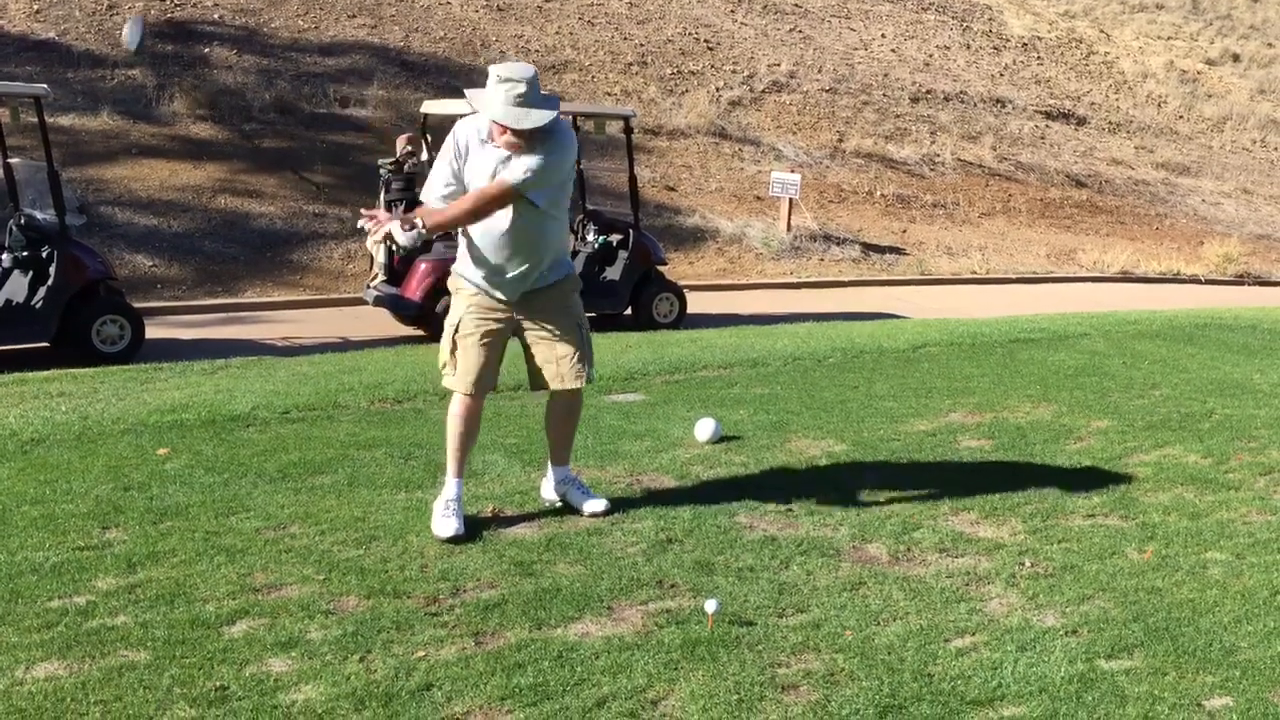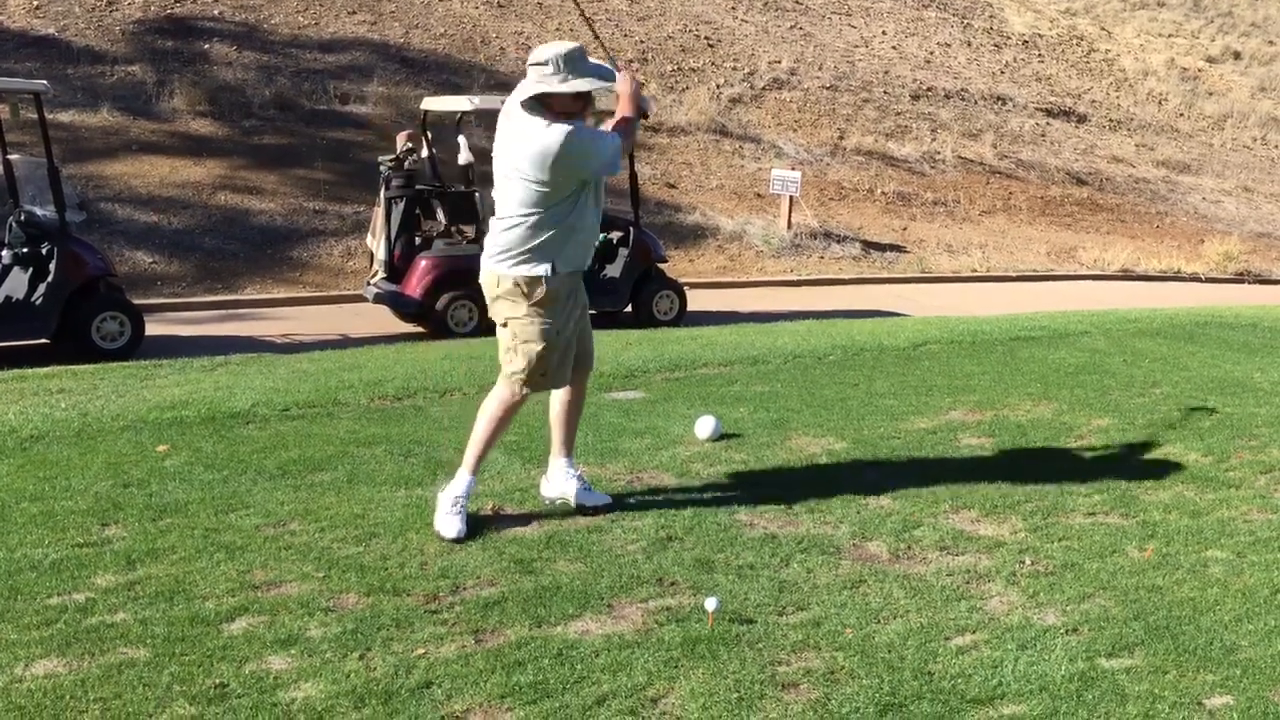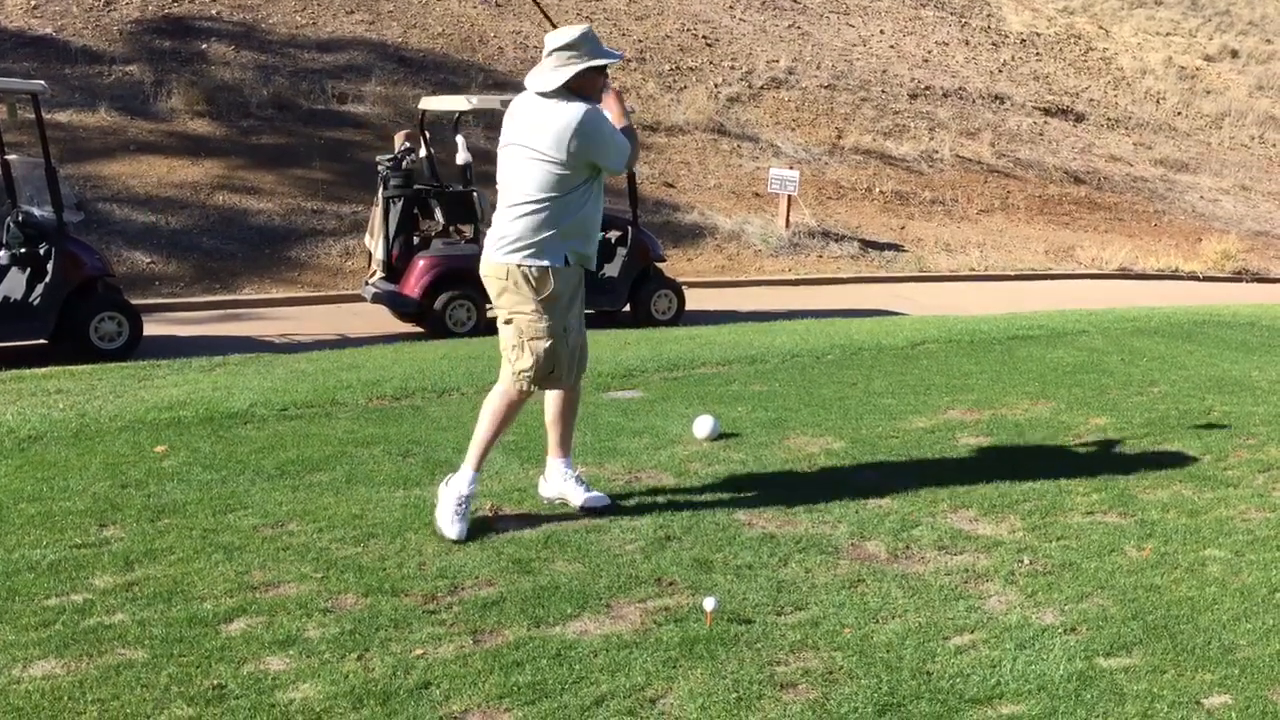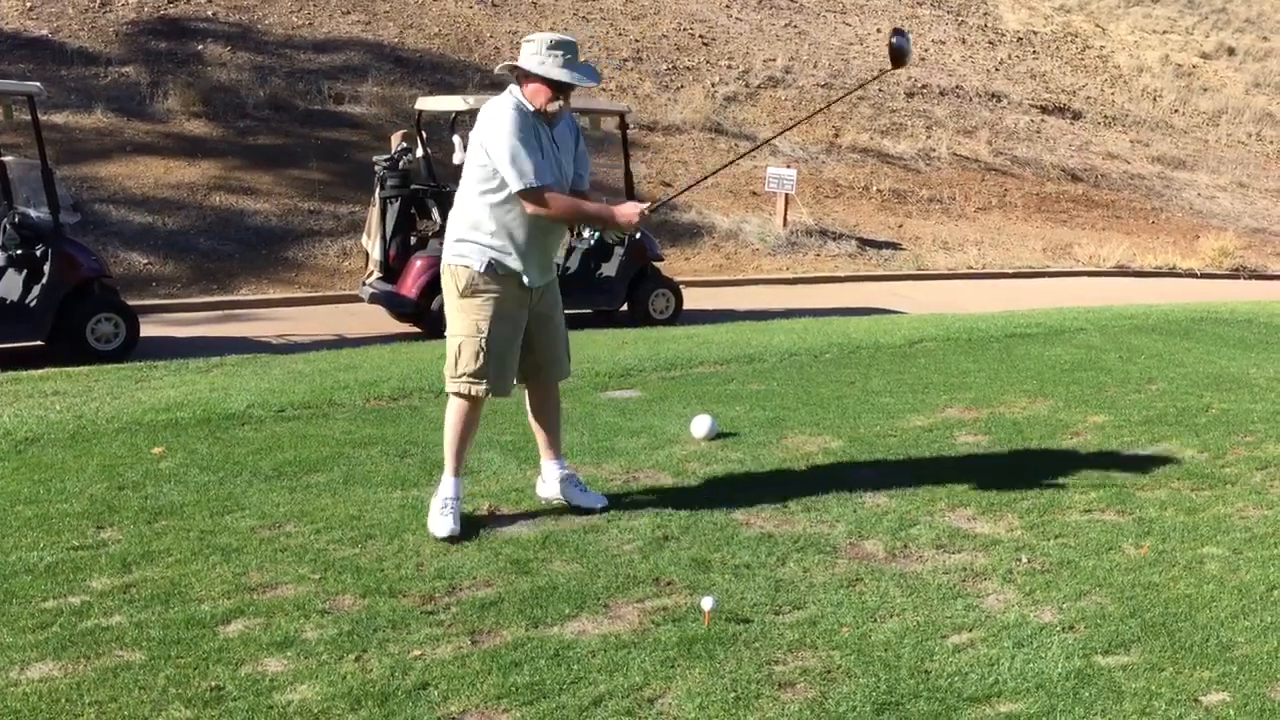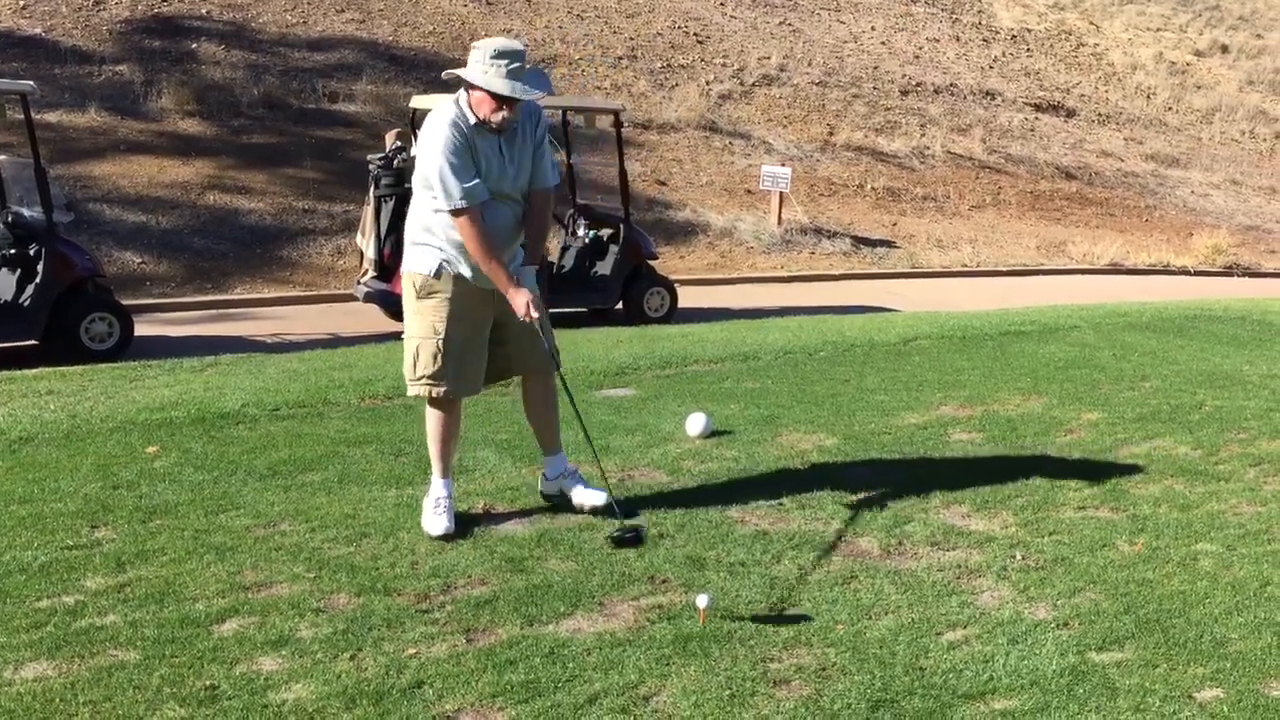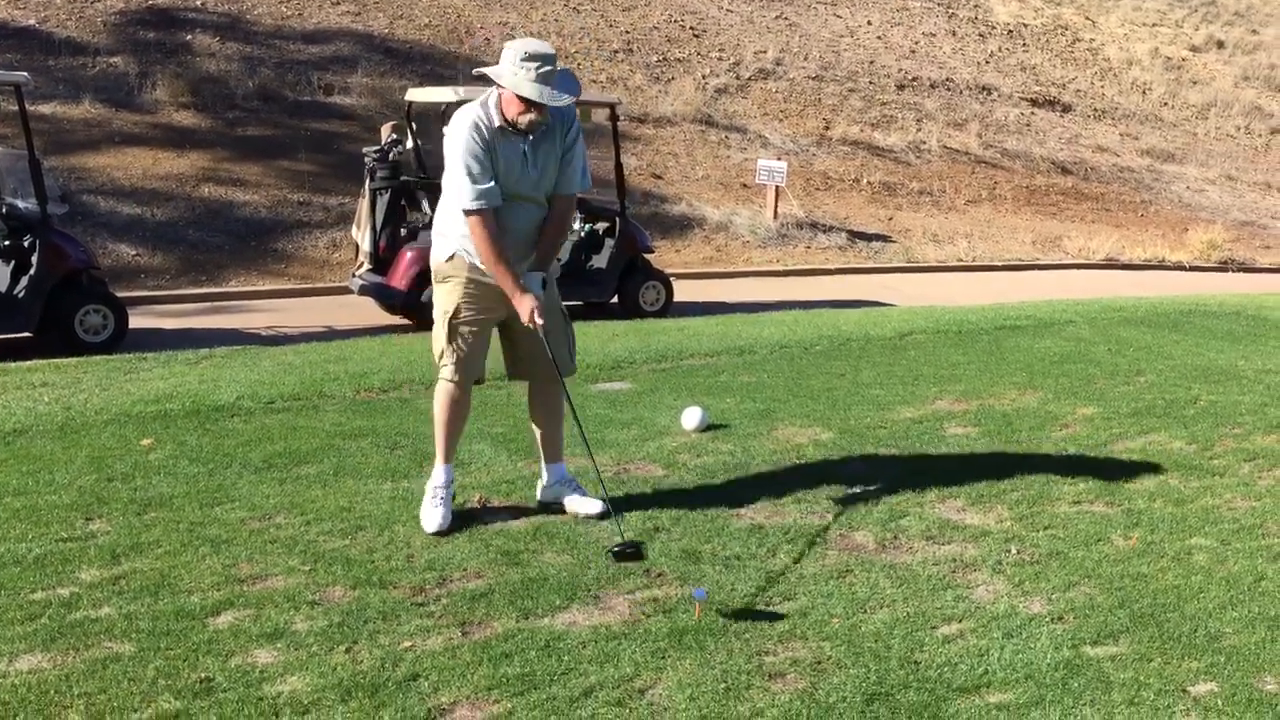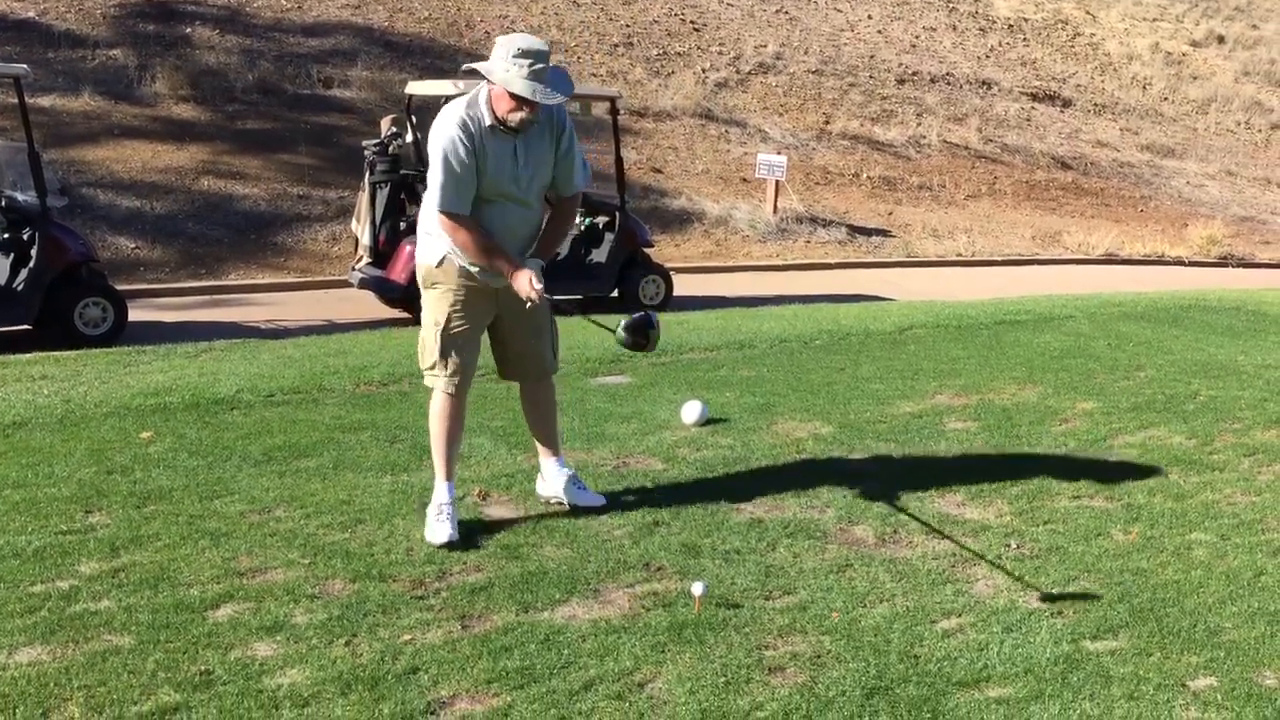
dt=0.4s
person 1, frame 1
left shoulder: (557, 141)
right shoulder: (465, 133)
left elbow: (493, 197)
right elbow: (438, 202)
left wrist: (417, 224)
right wrist: (410, 221)
left hip: (547, 283)
right hip: (479, 284)
left knee: (570, 383)
right knee: (469, 389)
left ankle: (560, 478)
right ankle: (451, 494)
person 1, frame 2
left shoulder: (522, 108)
right shoulder: (563, 142)
right elbow: (616, 141)
right wrist: (629, 104)
left hip: (556, 270)
right hip: (528, 277)
left knee: (575, 369)
right knee: (518, 384)
left ankle: (560, 474)
right ankle: (459, 488)
person 1, frame 3
left shoulder: (525, 104)
right shoulder: (582, 119)
right elbow: (625, 157)
left wrist: (603, 104)
right wrist: (617, 109)
left hip: (544, 262)
right hip: (534, 266)
left knee: (567, 371)
right knee: (522, 379)
left ankle: (558, 472)
right ankle: (462, 482)
person 1, frame 4
left shoulder: (562, 121)
right shoulder: (505, 118)
left elbow: (575, 191)
right elbow: (537, 200)
left wrist: (609, 214)
right wrist: (610, 214)
left hip: (536, 270)
right hip: (482, 268)
left knee: (545, 374)
right knee: (473, 382)
left ankle: (554, 474)
right ankle: (448, 490)
person 1, frame 5
left shoulder: (529, 117)
right shoulder: (445, 129)
left elbow: (540, 195)
right elbow: (466, 221)
left wrist: (529, 267)
right wrist: (512, 288)
left hip: (509, 267)
right hip: (445, 270)
left knee: (538, 365)
right knee: (445, 387)
left ankle: (555, 470)
right ankle: (440, 491)
person 1, frame 6
left shoulder: (564, 121)
right shoulder: (469, 127)
left elbow: (563, 205)
right elbow: (480, 221)
left wrist: (536, 276)
right wrist: (515, 293)
left hip: (533, 267)
right hip: (467, 262)
left knee: (549, 371)
right knee: (457, 372)
left ankle: (555, 479)
right ankle: (441, 480)
person 1, frame 7
left shoulder: (554, 120)
right shoulder: (457, 125)
left elbow: (567, 196)
right elbow: (451, 221)
left wrist: (537, 260)
right wrist: (511, 268)
left hip: (522, 266)
right hip: (456, 265)
left knee: (537, 370)
right knee: (451, 379)
left ankle: (554, 474)
right ankle: (443, 497)
